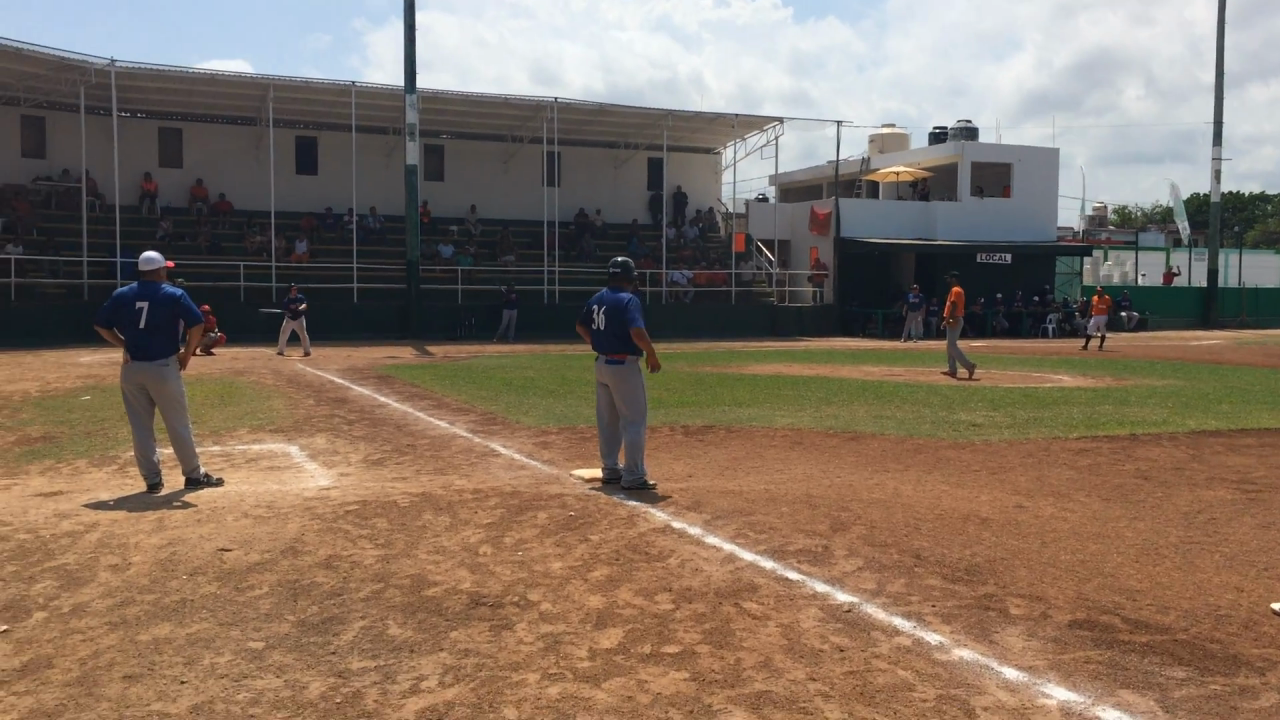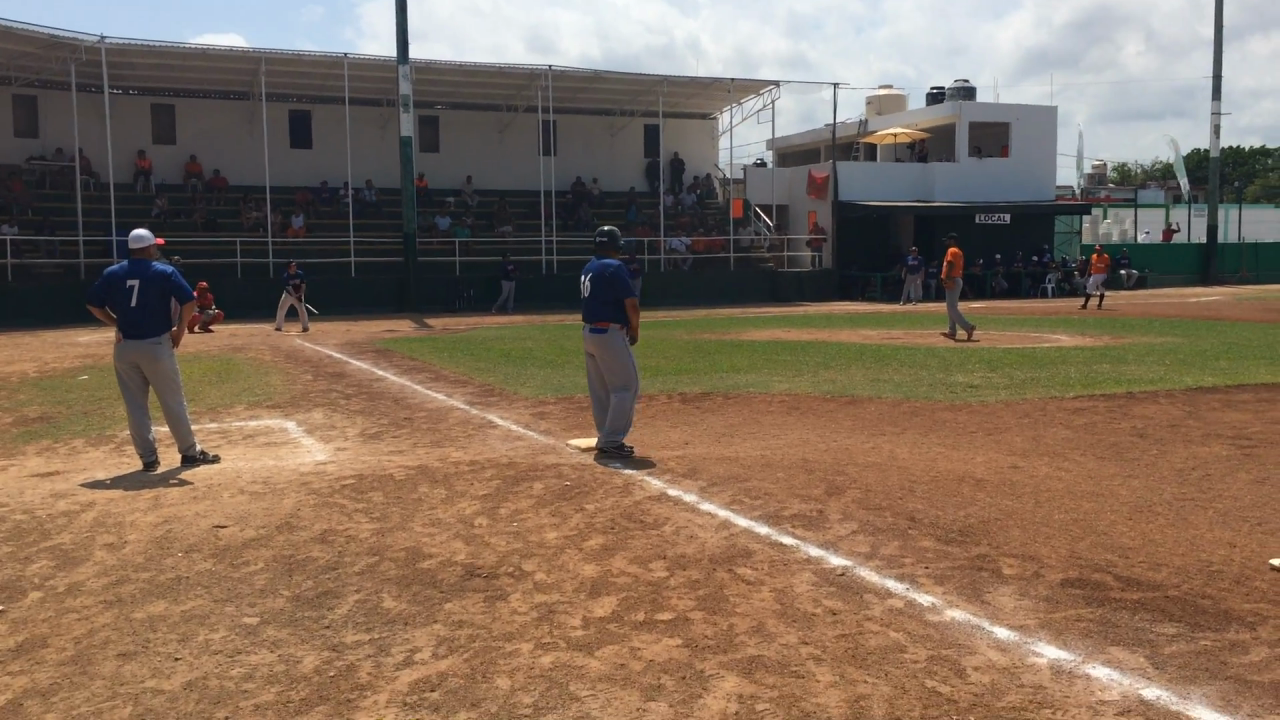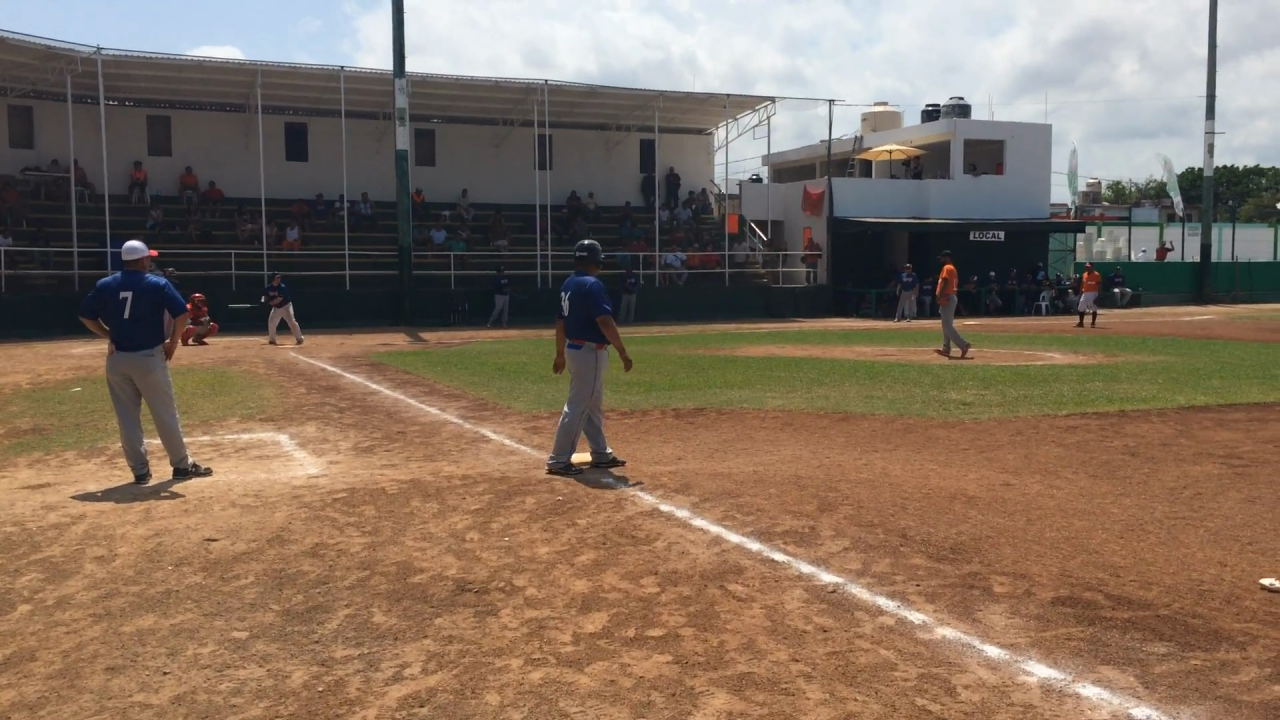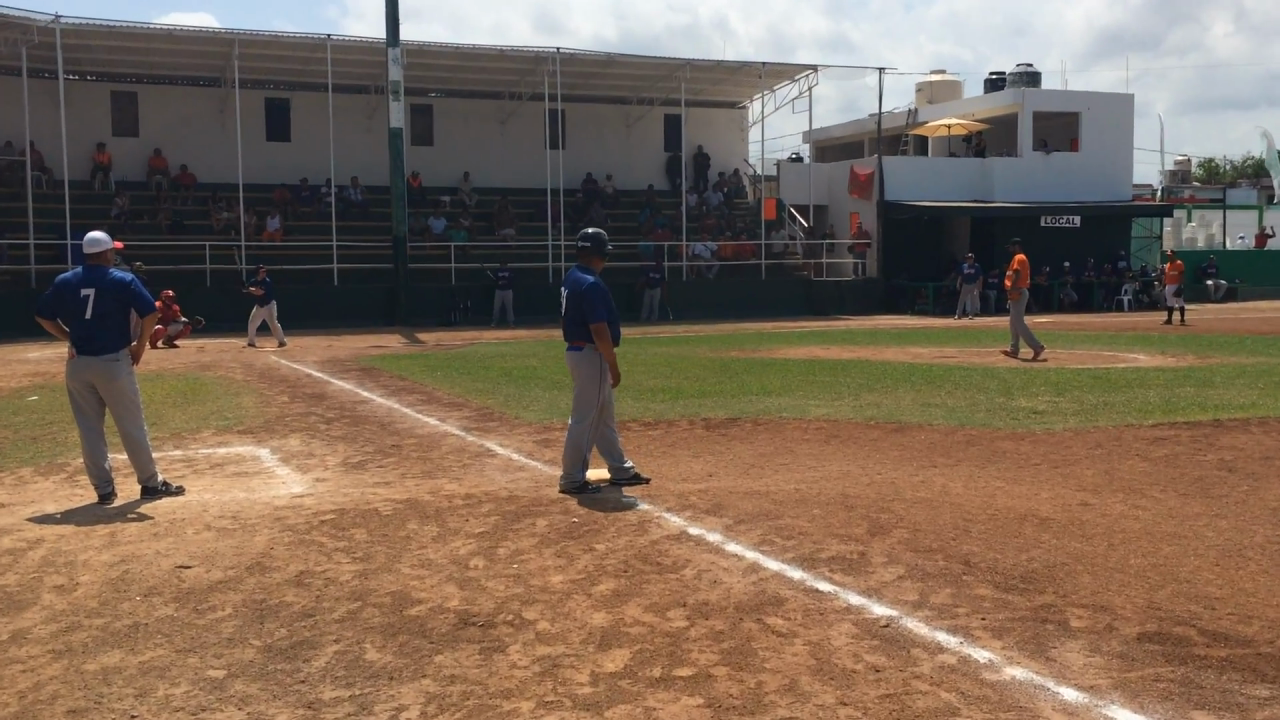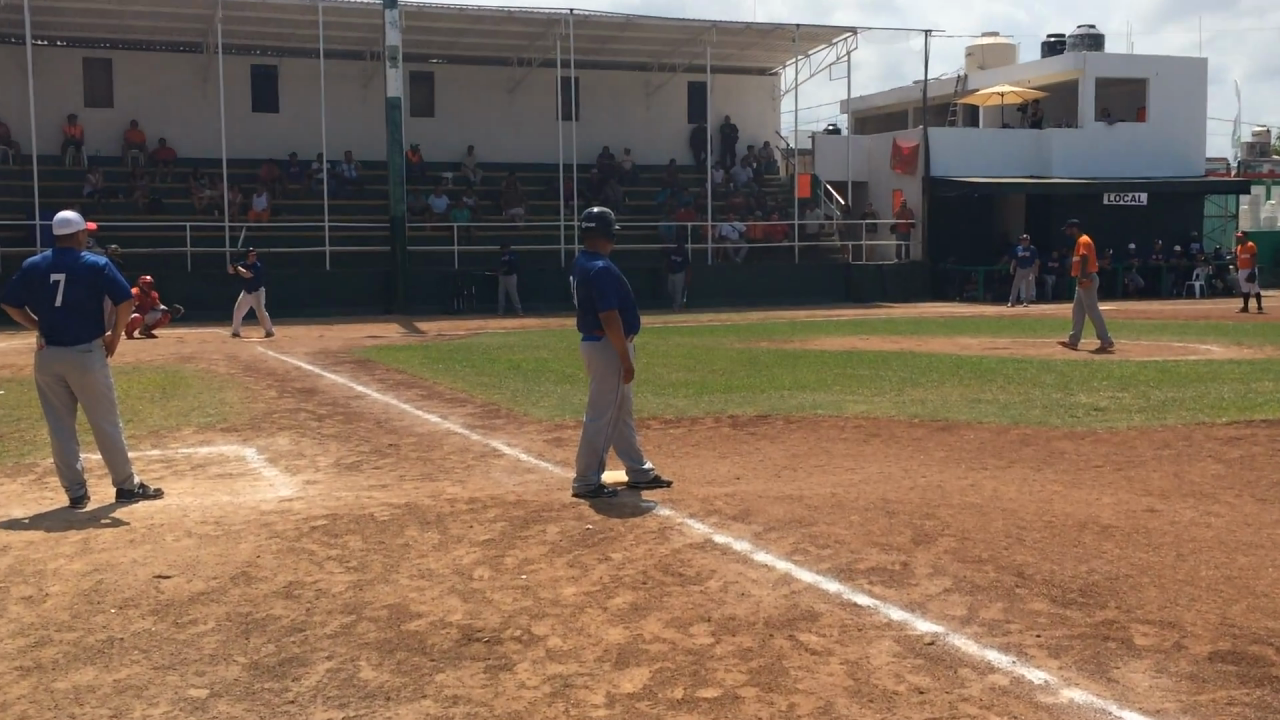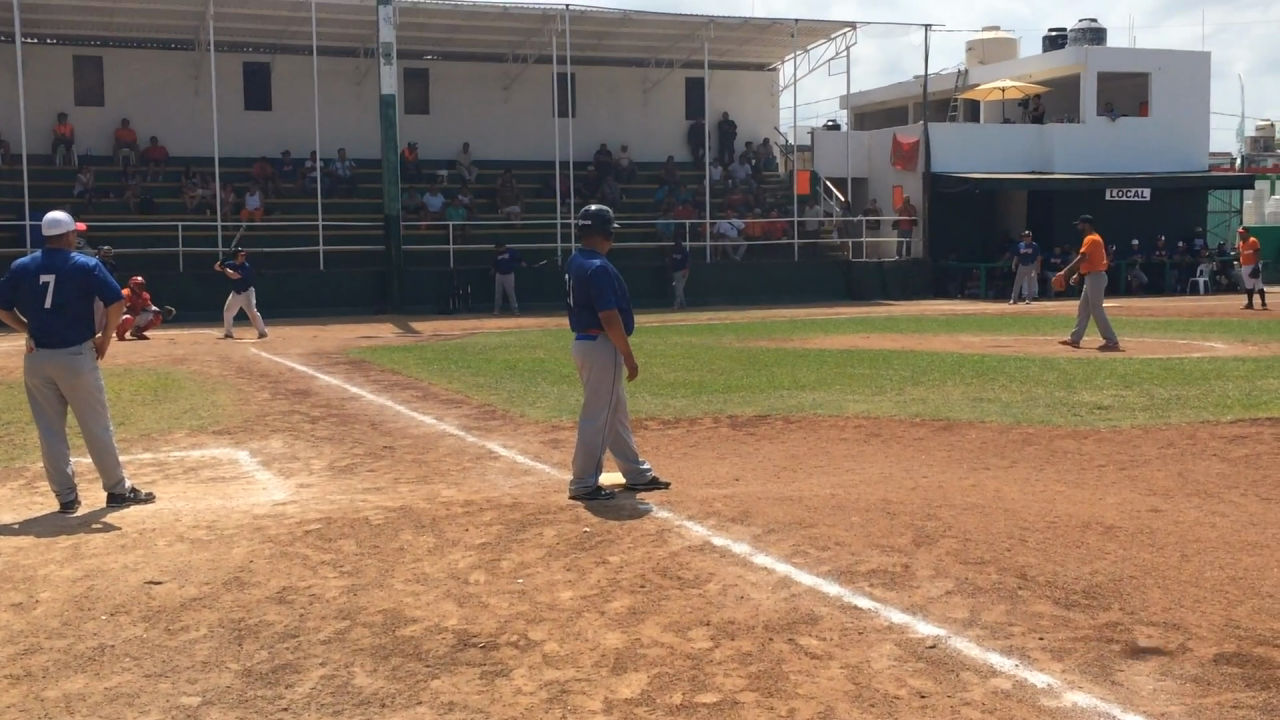
dt=0.5s
person 1, frame 1
left shoulder: (121, 295)
right shoulder: (174, 295)
left elbow: (101, 325)
right elbow: (197, 324)
left wrist: (125, 345)
right wrist: (187, 352)
left hip: (132, 368)
right hip: (164, 367)
left knee: (140, 427)
right knee: (178, 424)
left ankle: (152, 479)
right ankle: (194, 475)
person 1, frame 2
left shoulder: (111, 274)
right shoulder: (164, 272)
left elbow: (92, 304)
right elbow: (189, 301)
left wrist: (116, 324)
right wrist: (180, 330)
left hip: (125, 347)
right hip: (156, 345)
left knee: (135, 406)
right knee: (173, 402)
left ankle: (148, 458)
right ankle: (190, 452)
person 1, frame 3
left shoulder: (105, 285)
right shoulder: (158, 284)
left elbow: (85, 316)
right elbow: (181, 314)
left wrist: (110, 336)
right wrist: (173, 342)
left hip: (117, 359)
right hip: (149, 357)
left knee: (127, 418)
right knee: (165, 415)
left ankle: (140, 470)
right ankle: (181, 465)
person 1, frame 4
left shoulder: (64, 282)
right shoulder: (123, 280)
left elbow: (42, 316)
right elbow: (151, 313)
left wrist: (70, 338)
right wrist: (141, 344)
left hip: (78, 364)
right hip: (113, 362)
left knee: (89, 430)
right knee: (132, 426)
left ankle: (104, 489)
right ankle: (151, 483)
person 1, frame 5
left shoulder: (33, 266)
right shoulder: (96, 264)
right elbow: (125, 300)
left wrist: (39, 328)
right wrist: (115, 335)
left hip: (47, 355)
right hip: (86, 353)
left knee: (60, 428)
right knee: (106, 424)
left ankle: (76, 492)
right ankle: (126, 485)
person 1, frame 6
right shoulder: (86, 265)
right elbow: (116, 302)
left wrist: (29, 330)
right wrist: (105, 337)
left hip: (37, 358)
right hip: (76, 356)
left knee: (49, 432)
right knee: (97, 427)
left ankle: (66, 496)
right ankle: (117, 489)
person 2, frame 1
left shoulder: (596, 299)
right shoulder: (627, 300)
left elbow: (581, 327)
right elbow: (637, 332)
right wrist: (652, 355)
left hip: (602, 364)
right hip: (623, 365)
left knee: (607, 420)
right knee: (633, 421)
left ankle: (610, 470)
right ankle: (633, 477)
person 2, frame 2
left shoulder: (588, 268)
right shoulder: (614, 267)
right elbow: (631, 303)
left wrist: (626, 325)
right wrist: (634, 329)
left hip: (589, 333)
right hip: (608, 335)
left knee: (600, 391)
right knee: (626, 387)
left ankle: (607, 439)
right ankle: (613, 440)
person 2, frame 3
left shoulder: (569, 284)
right shoulder: (592, 285)
left elbow: (560, 322)
right elbow: (605, 322)
left wrist: (560, 353)
right wrist: (622, 351)
left hip: (574, 349)
right hip: (590, 352)
left knee: (592, 406)
right knee: (578, 407)
left ankle: (601, 454)
right ankle: (559, 460)
person 2, frame 4
left shoulder: (572, 277)
right shoulder: (591, 284)
right elbow: (599, 330)
right wrist: (613, 365)
left hip: (580, 351)
right hip: (590, 355)
left knee: (603, 416)
right knee: (585, 418)
left ankle: (620, 470)
right ankle: (572, 479)
person 2, frame 5
left shoulder: (582, 263)
right shoulder: (601, 269)
right elbow: (610, 318)
right wrist: (626, 358)
left hip: (597, 343)
right hip: (606, 347)
left knee: (621, 412)
right knee: (602, 415)
left ankle: (639, 472)
right ankle: (586, 482)
person 2, frame 6
left shoulder: (577, 261)
right shoulder: (598, 267)
right elbow: (610, 318)
right wrist: (628, 356)
left hip: (588, 342)
right hip: (600, 346)
left knee: (616, 413)
right knee: (597, 416)
left ankle: (637, 473)
right ankle: (583, 484)
